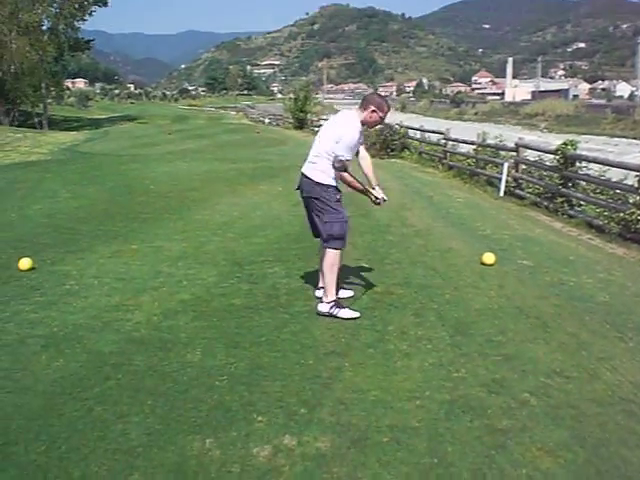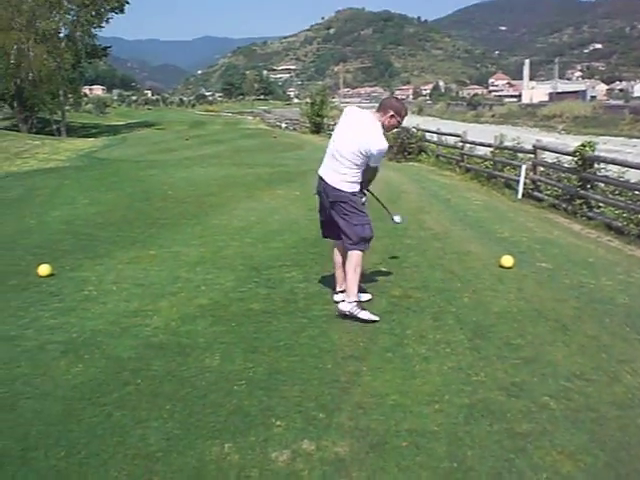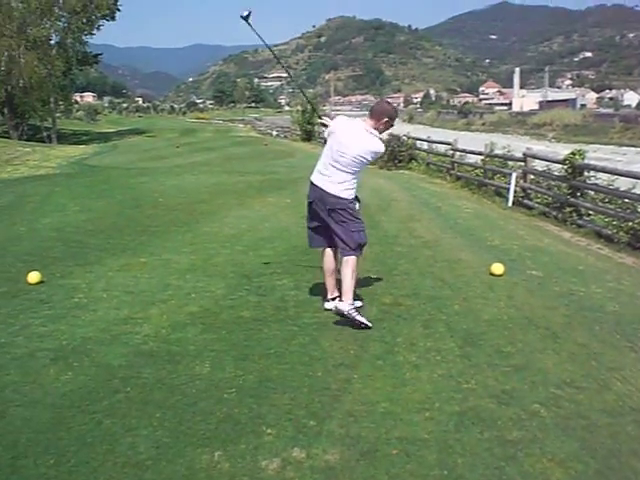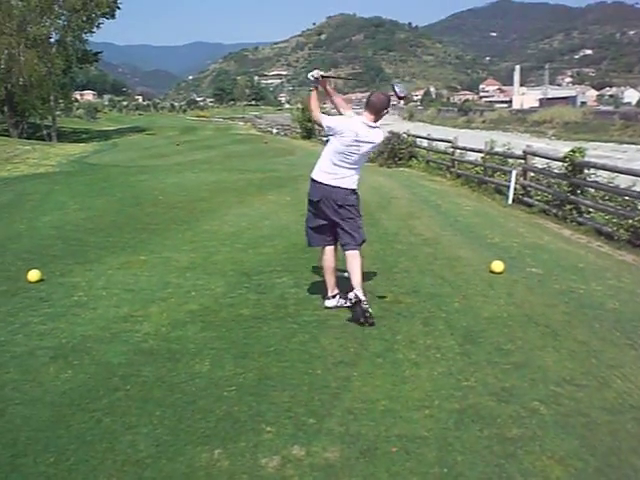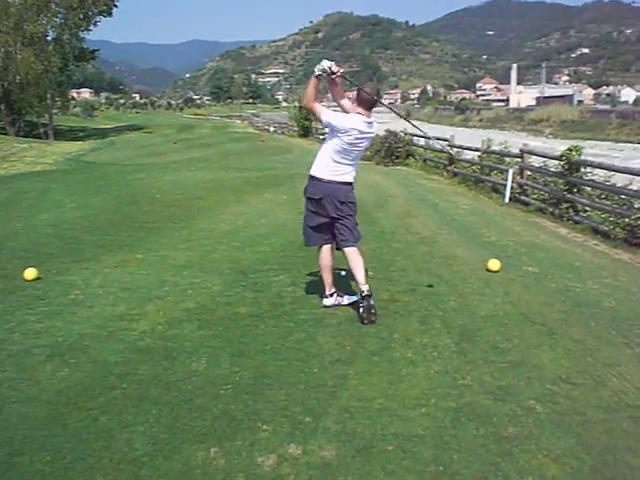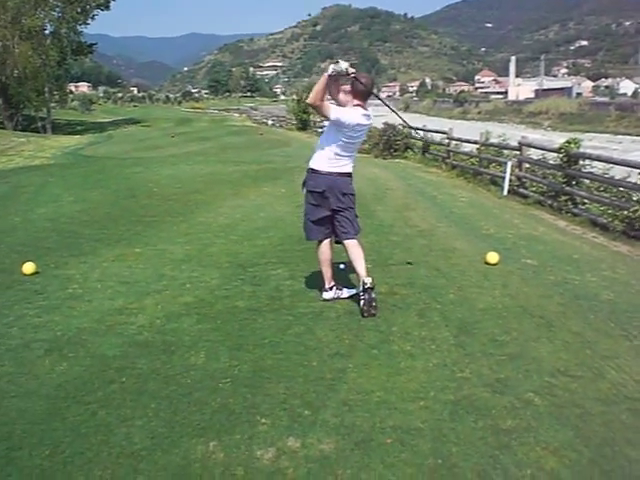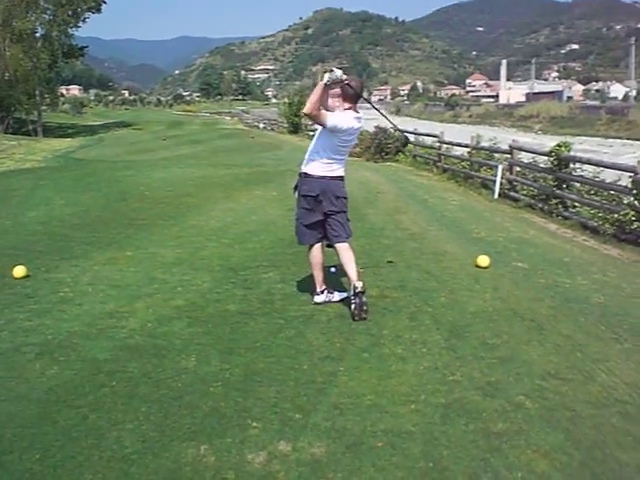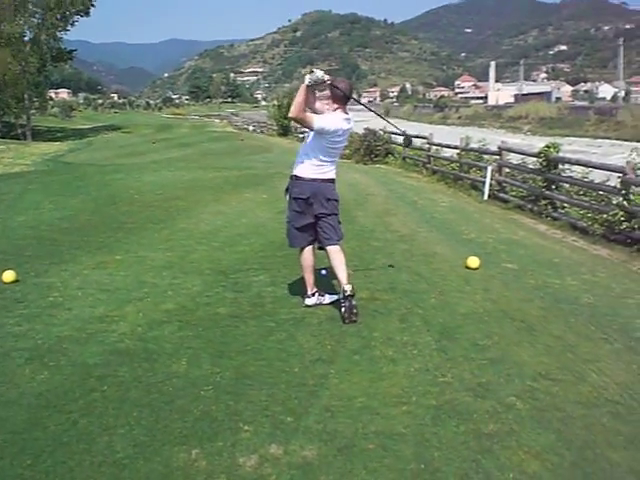
dt=0.1s
person 1, frame 1
left shoulder: (347, 116)
right shoulder: (350, 132)
left elbow: (363, 155)
right elbow: (340, 173)
left wrist: (375, 186)
right wrist: (367, 191)
left hip: (309, 180)
right hip: (322, 187)
left knee: (328, 236)
right knee: (335, 240)
left ankle: (324, 286)
right ankle: (328, 301)
person 1, frame 2
left shoulder: (352, 113)
right shoulder: (378, 144)
right elbow: (368, 176)
right wrist: (364, 190)
left hip: (326, 183)
right hip: (345, 192)
left knee: (342, 239)
right knee: (357, 242)
left ankle: (342, 290)
right ankle: (350, 301)
person 1, frame 3
left shoulder: (344, 125)
right shoulder: (378, 147)
left elbow: (330, 127)
left wrist: (330, 122)
left hip: (317, 189)
right hip: (341, 200)
left knee: (328, 245)
right knee: (350, 250)
left ankle: (332, 297)
right ankle: (347, 303)
person 1, frame 4
left shoulder: (345, 125)
right shoulder: (378, 136)
left elbow: (315, 115)
left wrist: (316, 87)
right wrist: (327, 88)
left hip: (319, 187)
right hip: (345, 193)
left knee: (327, 242)
right knee: (351, 244)
left ankle: (333, 295)
right ankle: (357, 293)
person 1, frame 5
left shoulder: (345, 123)
right shoulder: (370, 126)
left elbow: (308, 104)
right elbow: (342, 103)
left wrist: (318, 75)
right wrist: (334, 78)
left hip: (319, 185)
right hip: (343, 188)
left knee: (324, 242)
right knee: (349, 243)
left ankle: (330, 293)
right ankle: (363, 289)
person 1, frame 6
left shoulder: (348, 116)
right shoulder: (365, 116)
left elbow: (313, 101)
right elbow: (337, 96)
left wrist: (331, 73)
right wrist: (337, 75)
left hip: (319, 178)
right hip: (343, 181)
left knee: (323, 236)
right knee: (349, 236)
left ankle: (329, 287)
right ankle: (365, 282)
person 1, frame 7
left shoulder: (343, 121)
right shoulder: (354, 118)
left elbow: (309, 111)
right elbow: (324, 103)
left wrist: (326, 82)
right wrist: (328, 85)
left hip: (312, 182)
right hip: (334, 183)
left knee: (315, 240)
right knee: (341, 239)
left ankle: (321, 291)
right ankle: (356, 285)
person 1, frame 8
left shoulder: (331, 122)
right shoulder: (344, 120)
left elbow: (295, 114)
right elbow: (312, 106)
left wrist: (309, 83)
right wrist: (313, 85)
left hip: (303, 185)
right hip: (326, 186)
left knee: (306, 243)
right knee: (332, 242)
left ankle: (311, 293)
right ankle: (346, 288)
